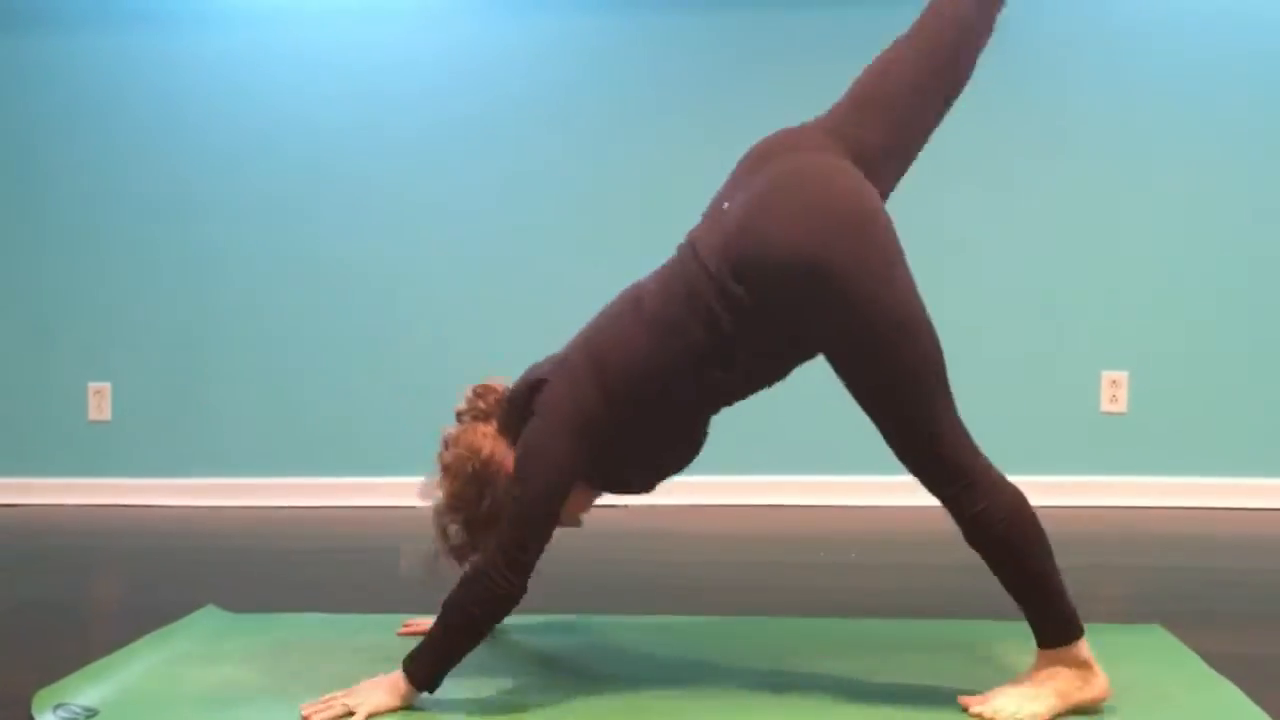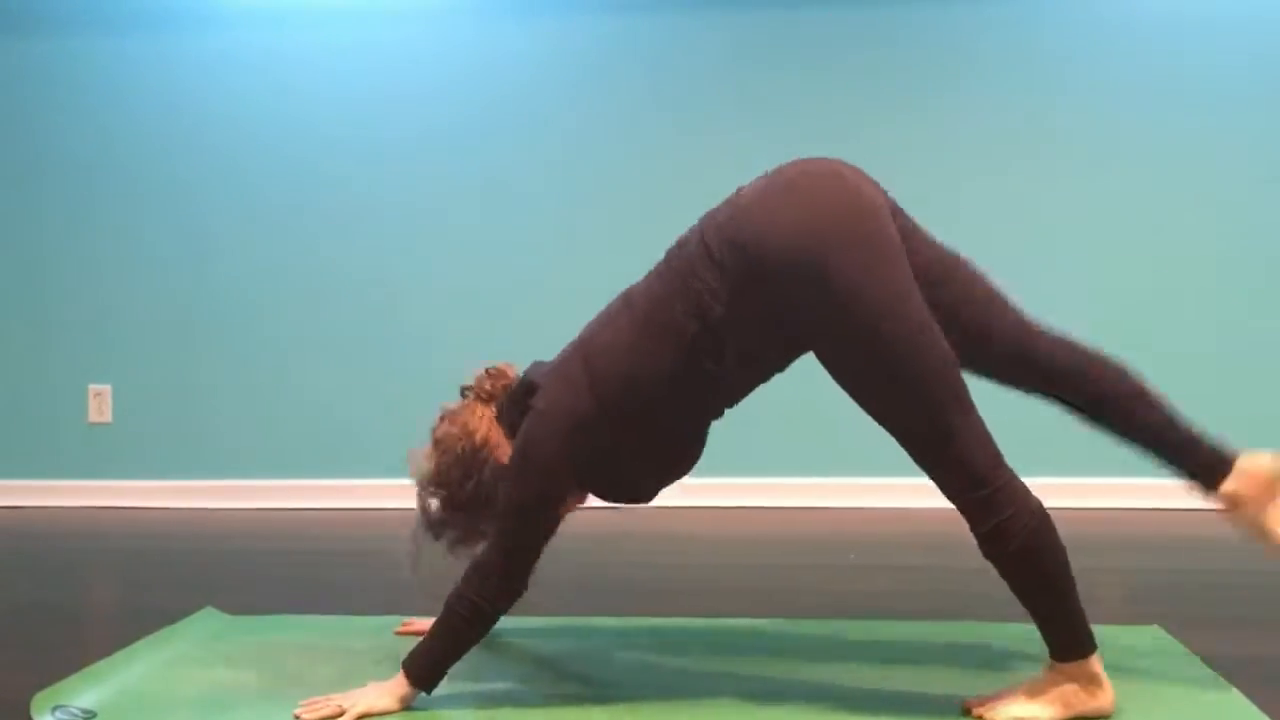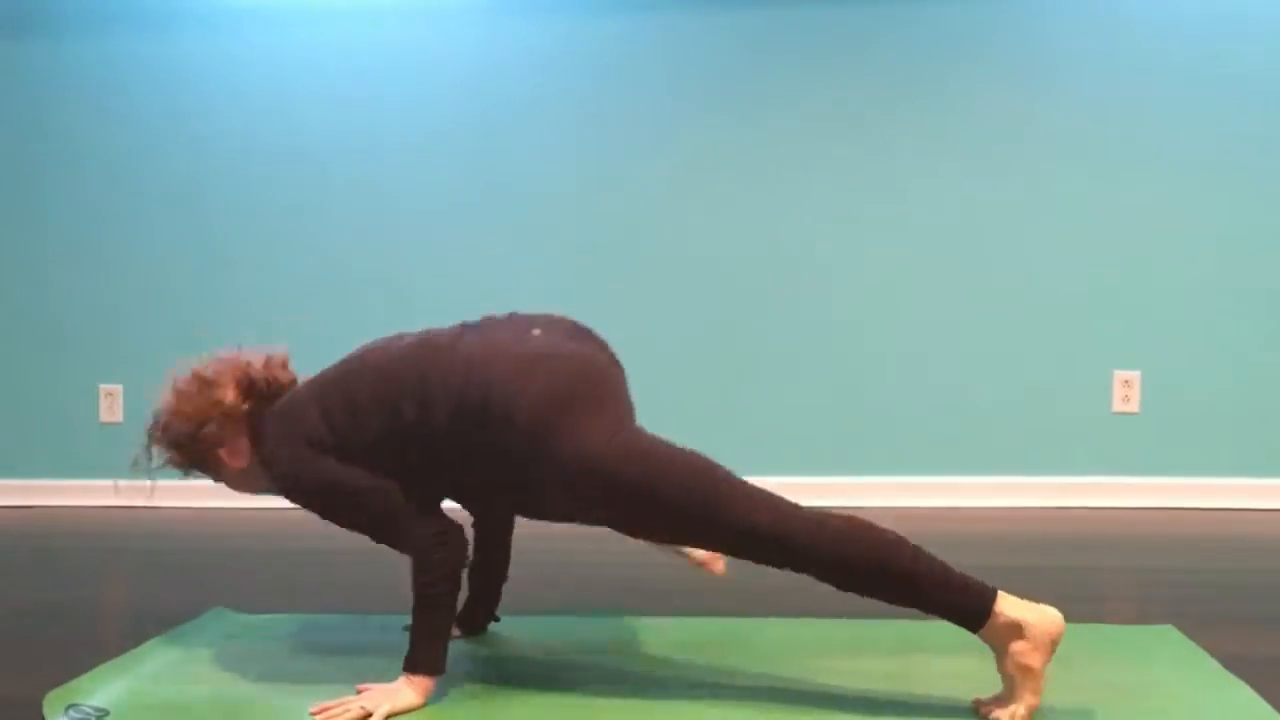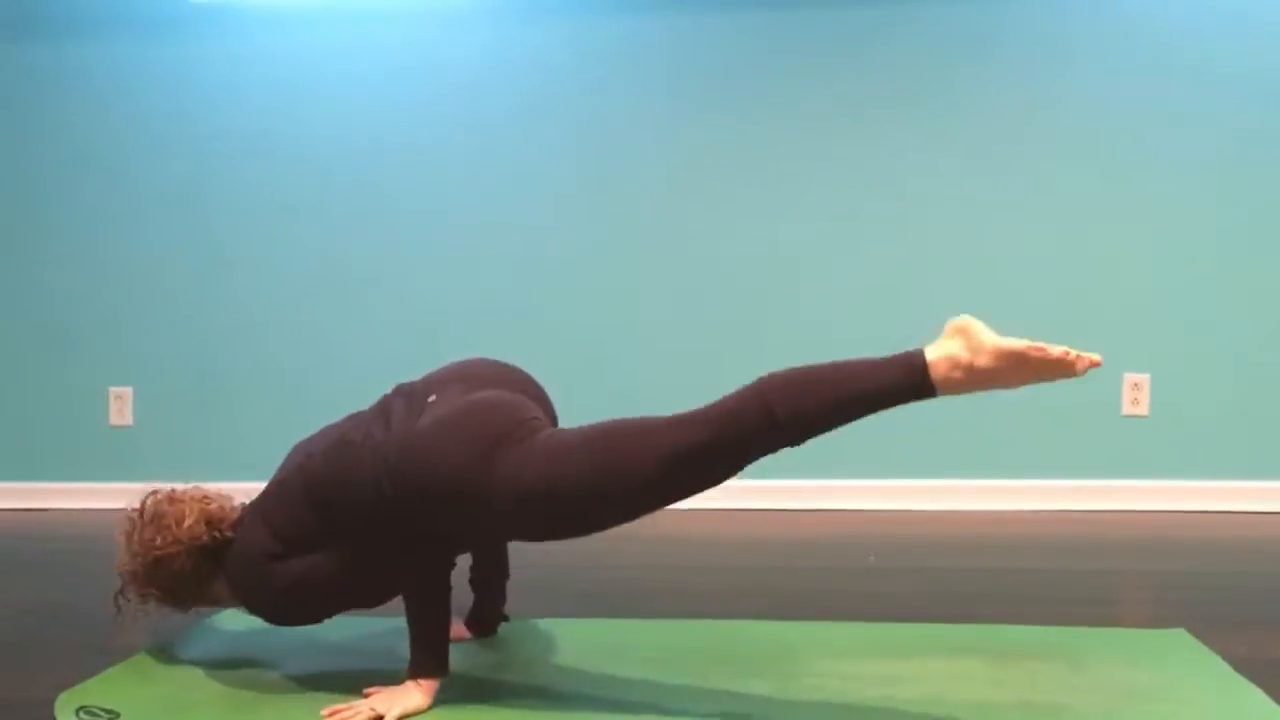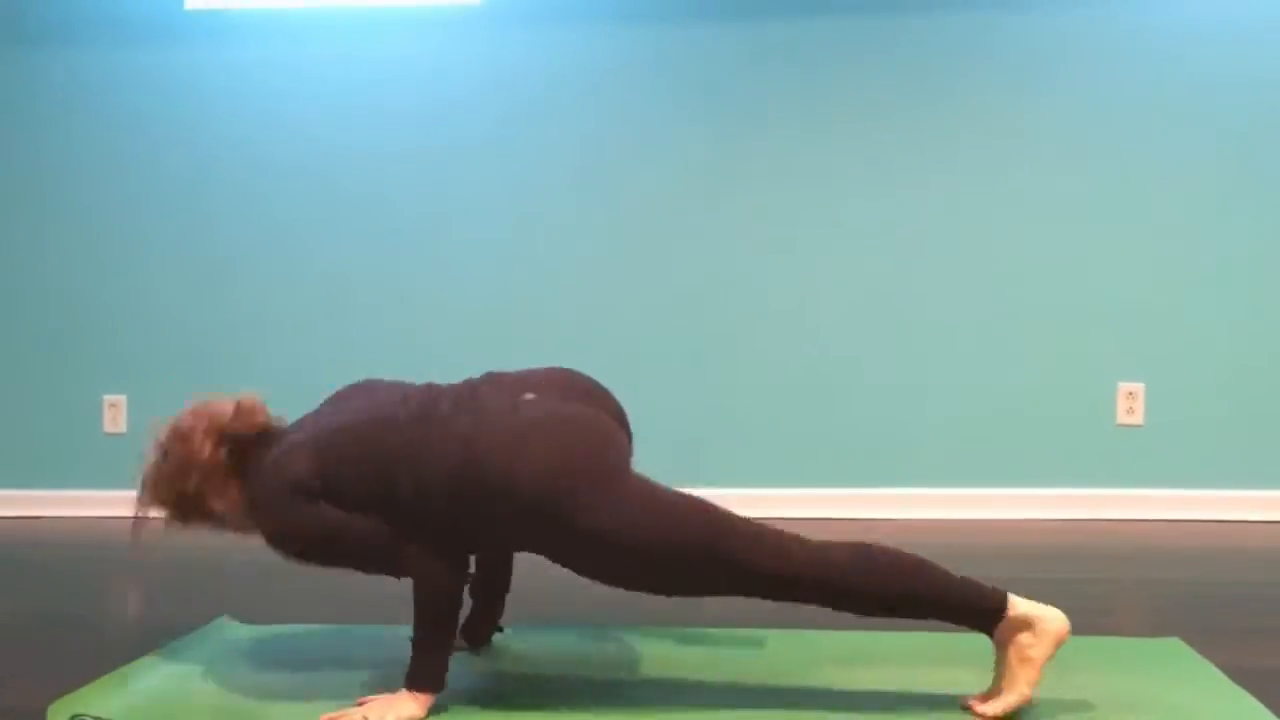
dt=0.4s
person 1, frame 1
left shoulder: (566, 420)
right shoulder: (558, 408)
left elbow: (503, 566)
right wrist: (460, 617)
left hip: (803, 248)
right hip: (801, 189)
left knee: (945, 459)
person 1, frame 2
left shoulder: (554, 430)
right shoulder: (556, 405)
left elbow: (503, 560)
right elbow: (509, 552)
right wrist: (454, 624)
left hip: (806, 246)
right hip: (820, 208)
left knee: (967, 460)
right knee: (1035, 354)
person 1, frame 3
left shoulder: (293, 459)
right shoulder: (314, 416)
left elbow: (432, 532)
right elbow: (475, 496)
right wrist: (470, 614)
left hip: (538, 407)
right hip: (562, 349)
left knee: (775, 526)
left ankle: (1007, 620)
person 1, frame 4
left shoulder: (262, 577)
right shoulder: (277, 511)
left elbow: (414, 557)
right wrist: (481, 613)
left hip: (475, 463)
right hip: (480, 387)
left knee: (712, 438)
left ankle: (945, 363)
person 1, frame 5
left shoulder: (280, 497)
right shoulder: (321, 433)
left elbow: (418, 561)
right wrist: (476, 627)
left hip: (547, 474)
right hip: (559, 403)
left knee: (771, 559)
left ankle: (1018, 621)
